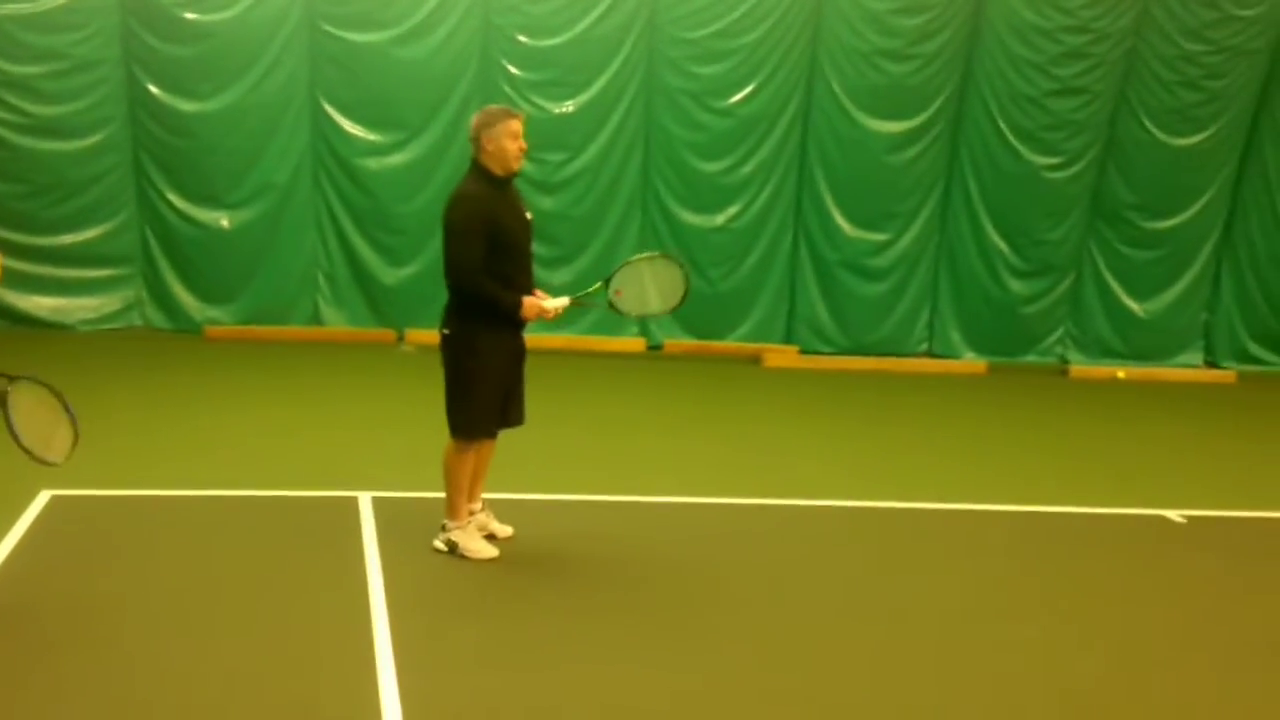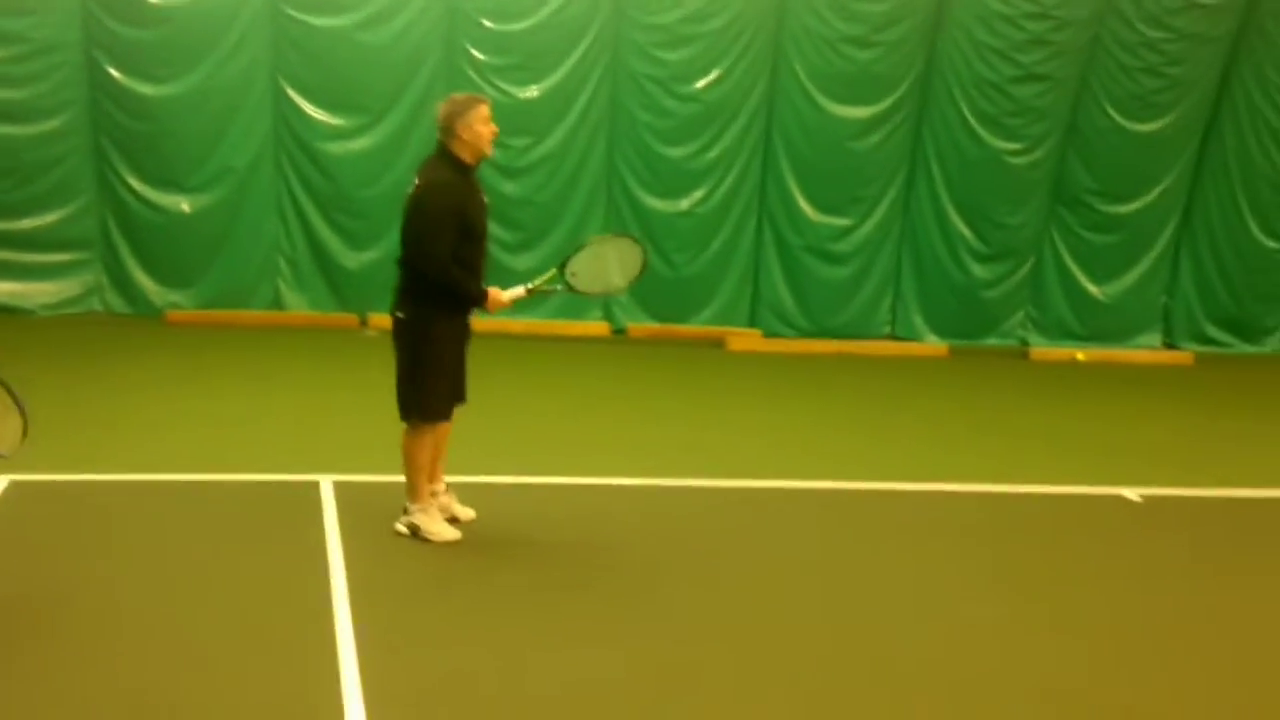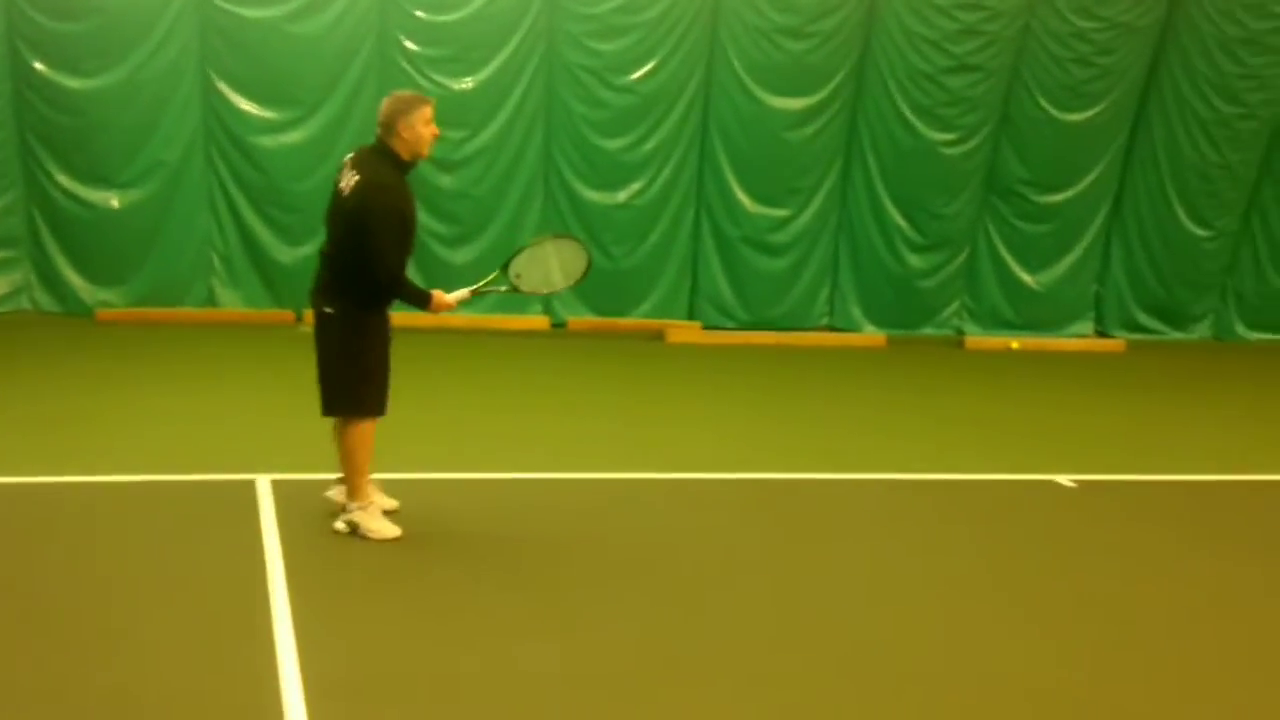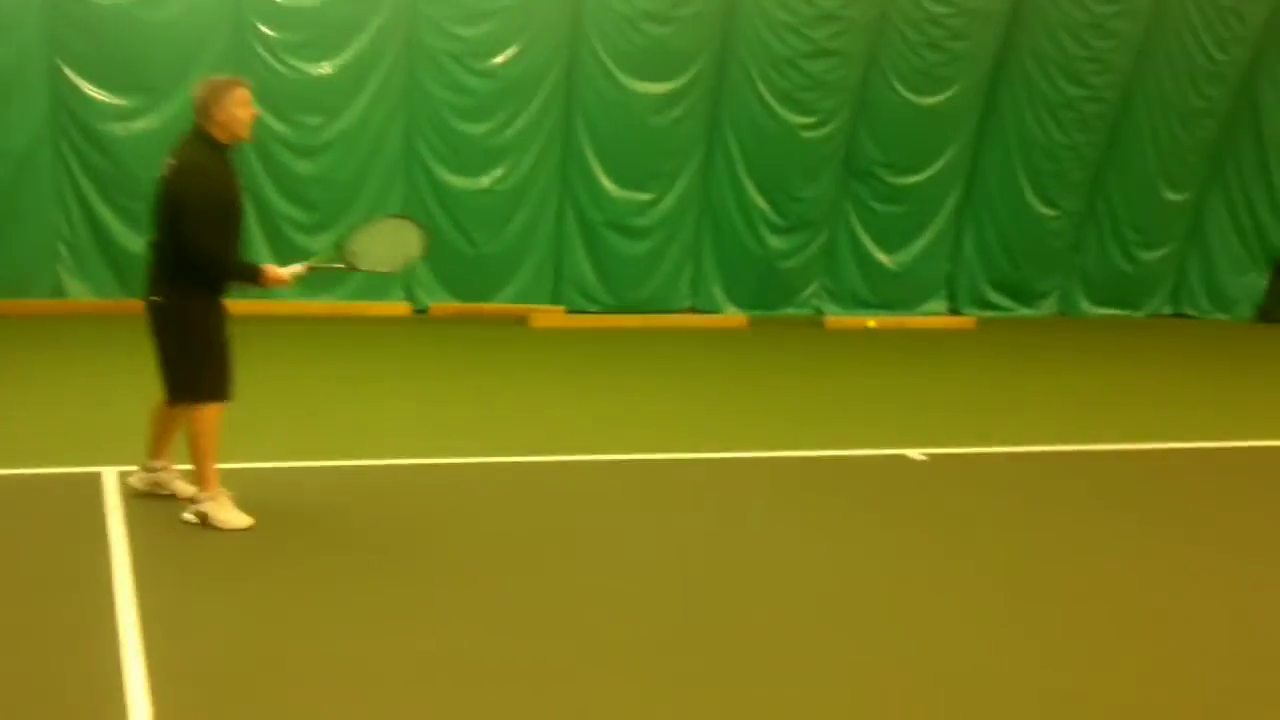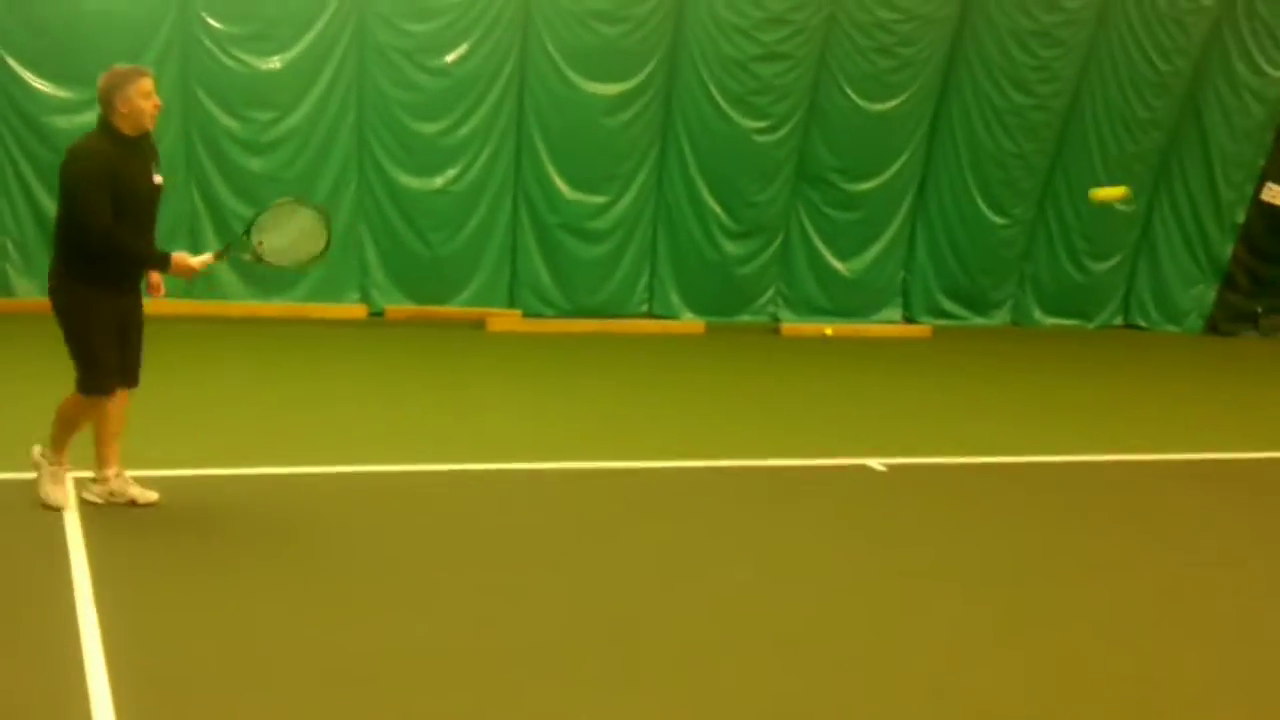
dt=0.4s
person 1, frame 1
left shoulder: (508, 192)
right shoulder: (469, 200)
right elbow: (464, 277)
left wrist: (532, 293)
right wrist: (516, 304)
left hip: (504, 332)
right hip: (473, 334)
left knee: (489, 428)
right knee: (468, 431)
left ankle: (473, 509)
right ankle: (454, 526)
person 1, frame 2
left shoulder: (459, 176)
right shoulder: (439, 187)
right elbow: (432, 265)
left wrist: (475, 293)
right wrist: (481, 296)
left hip: (448, 312)
right hip: (426, 315)
left knee: (443, 407)
right knee: (424, 413)
left ankle: (435, 490)
right ankle: (416, 510)
person 1, frame 3
left shoulder: (364, 160)
right shoulder: (385, 188)
right elbow: (384, 271)
right wrist: (427, 300)
left hip: (345, 297)
right hip: (353, 307)
left knee: (358, 402)
right knee: (361, 407)
left ankle: (353, 484)
right ankle: (357, 507)
person 1, frame 4
left shoulder: (205, 155)
right shoulder: (198, 168)
right elbow: (202, 250)
left wrist: (245, 272)
right wrist: (257, 274)
left hip: (184, 289)
right hip: (185, 295)
left knee: (184, 388)
right knee: (206, 394)
left ankle: (154, 468)
right ankle: (209, 497)
person 1, frame 5
left shoulder: (144, 148)
right shoulder: (88, 157)
right elbow: (100, 235)
left wrist: (148, 269)
right wrist: (164, 261)
left hip: (121, 286)
right hip: (83, 288)
left knee: (120, 383)
right knee: (97, 387)
left ankle: (109, 478)
right ankle: (51, 457)
